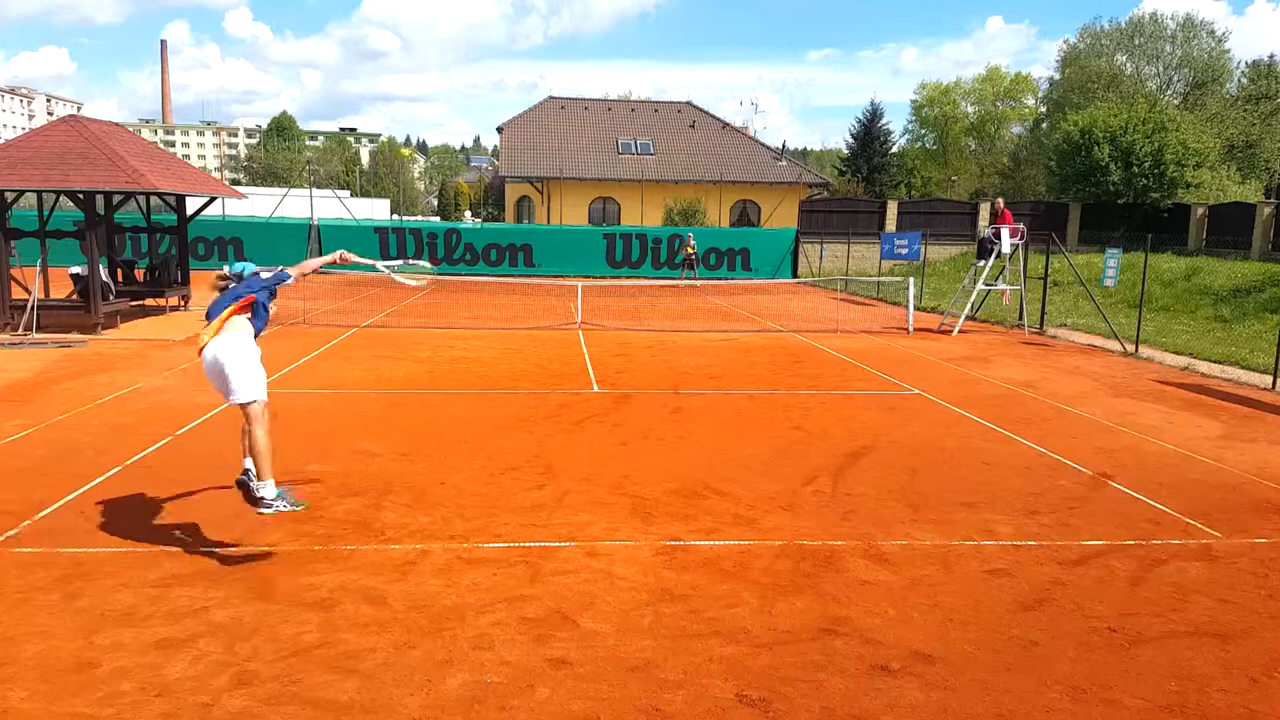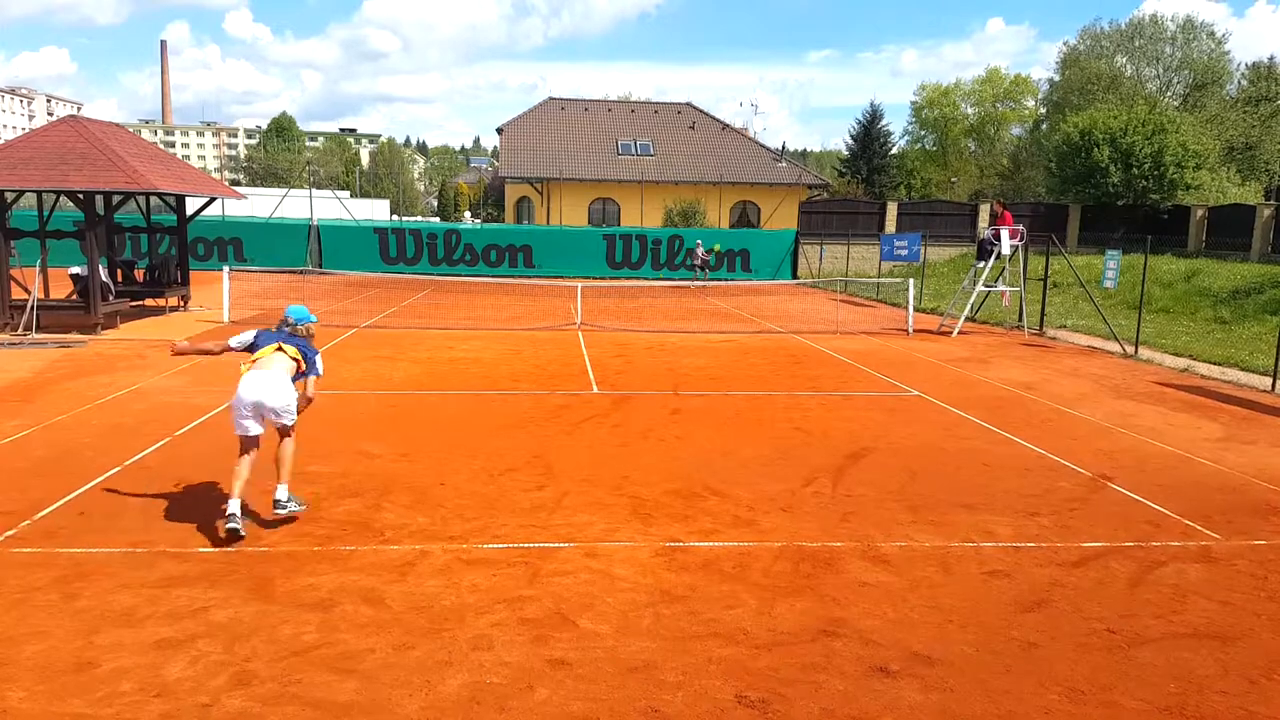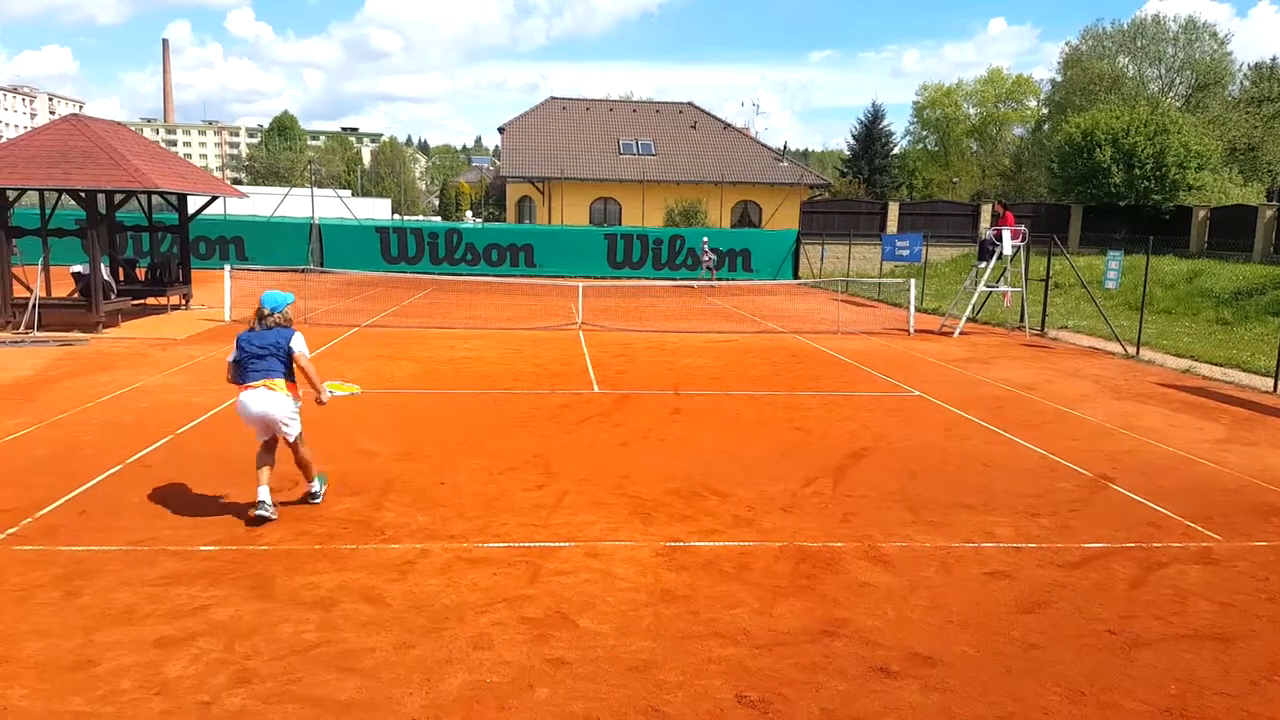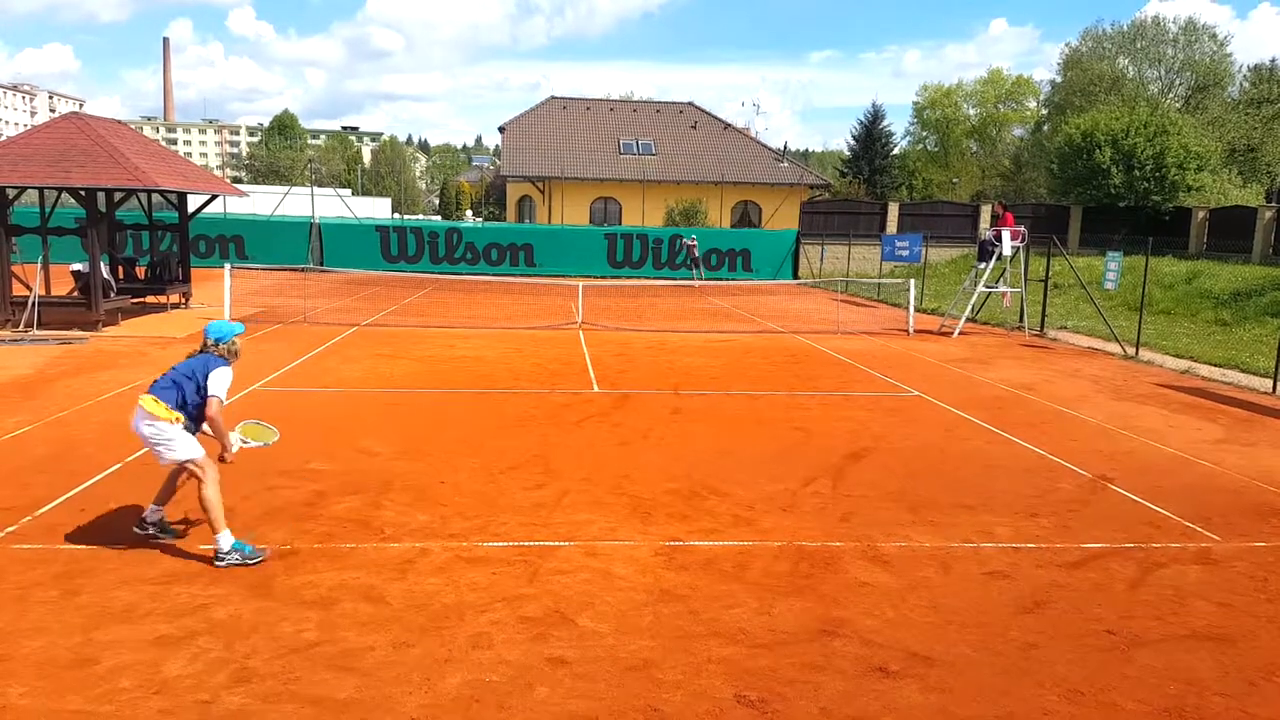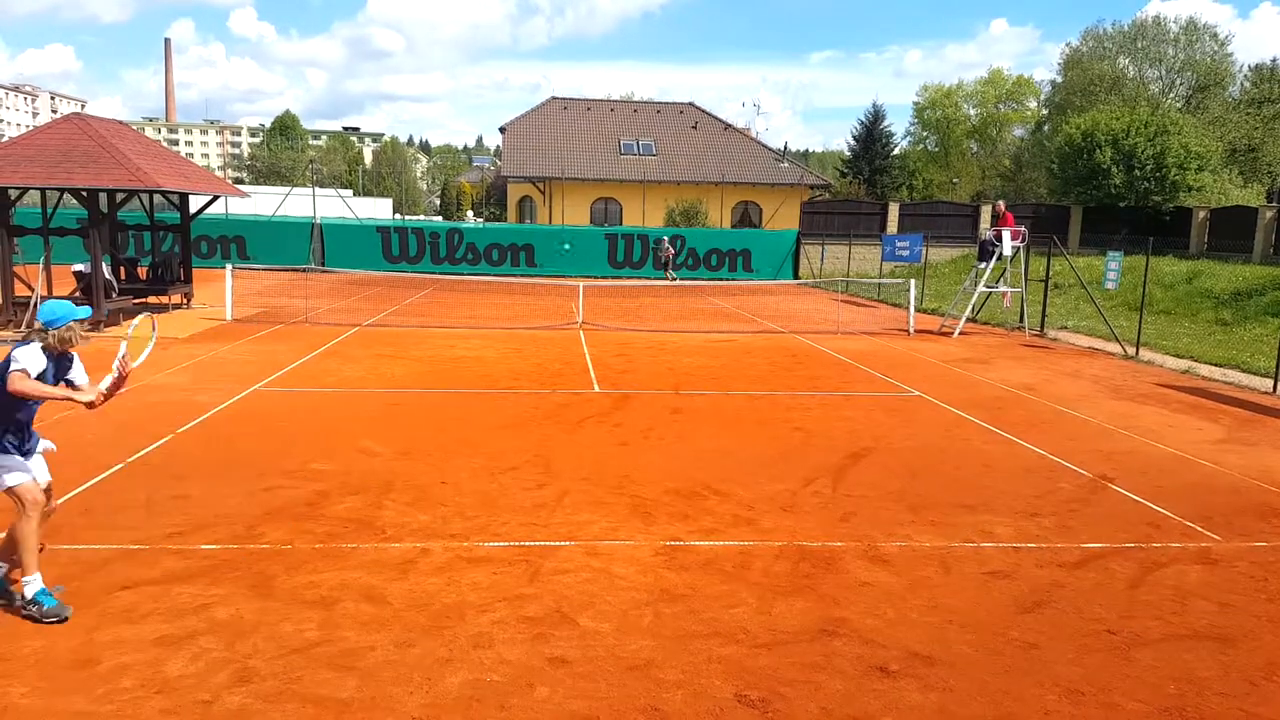
dt=0.5s
person 1, frame 1
left shoulder: (218, 305)
right shoulder: (256, 287)
right elbow: (298, 270)
right wrist: (335, 256)
left hip: (211, 356)
right hip: (228, 351)
left knee: (253, 417)
right knee: (258, 419)
left ankle: (250, 472)
right ankle: (269, 493)
person 1, frame 2
left shoulder: (262, 335)
right shoulder: (311, 351)
left elbow: (219, 347)
right elbow: (309, 394)
left wrist: (189, 348)
right wrist: (296, 410)
left hip: (247, 388)
right hip: (278, 388)
left knee: (247, 453)
right knee: (287, 434)
left ankle: (233, 514)
right ankle: (282, 497)
person 1, frame 3
left shoulder: (243, 337)
right shoulder: (292, 335)
left elbow: (231, 377)
right elbow: (302, 362)
right wrist: (320, 391)
left hip: (247, 399)
right hip: (277, 397)
left knee: (267, 442)
right knee: (297, 443)
left ankle: (262, 500)
right ankle: (314, 487)
person 1, frame 4
left shoulder: (196, 362)
right shoulder: (222, 368)
right elbow: (212, 414)
left wrist: (210, 434)
right wrist: (227, 446)
left hip: (146, 416)
right hip: (160, 420)
left knee: (188, 463)
right knee: (207, 474)
left ankle: (151, 520)
right ankle: (227, 547)
person 1, frame 5
left shoulder: (66, 358)
right shoulder: (29, 352)
left elbow: (93, 401)
left wrist: (117, 383)
right wrist: (75, 395)
left knee: (46, 503)
right knee: (33, 502)
right ankle: (33, 590)
